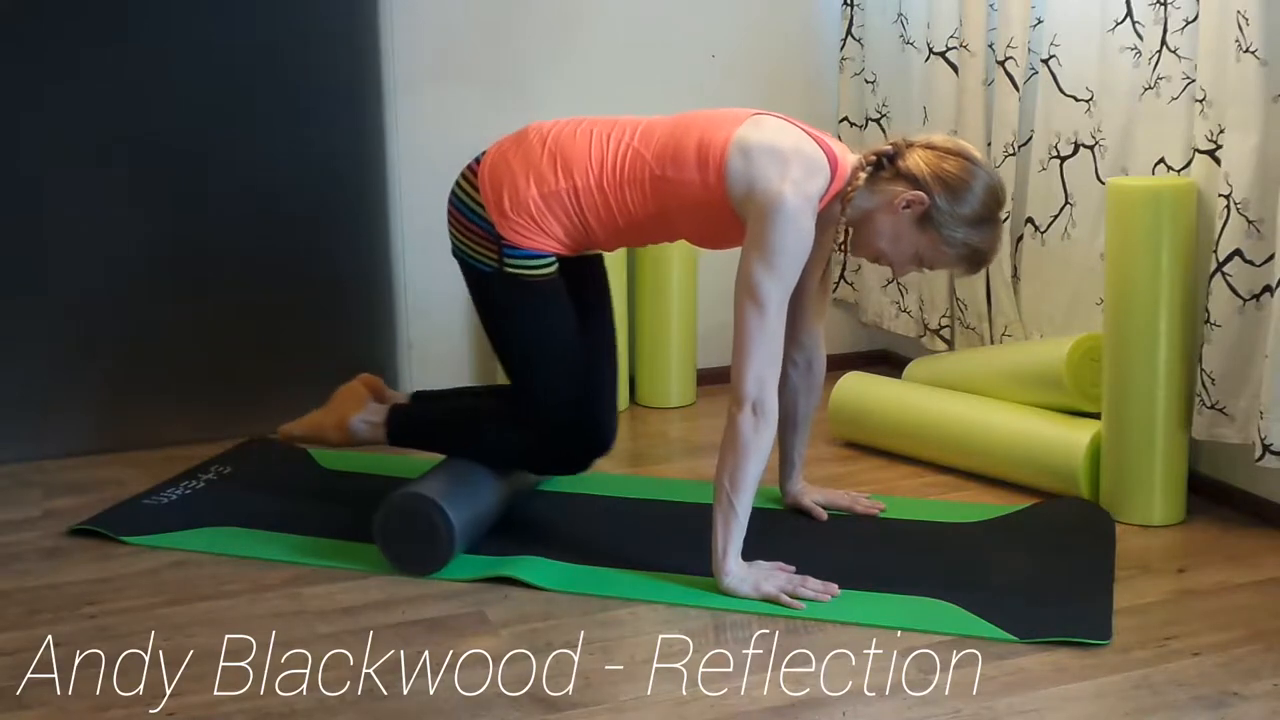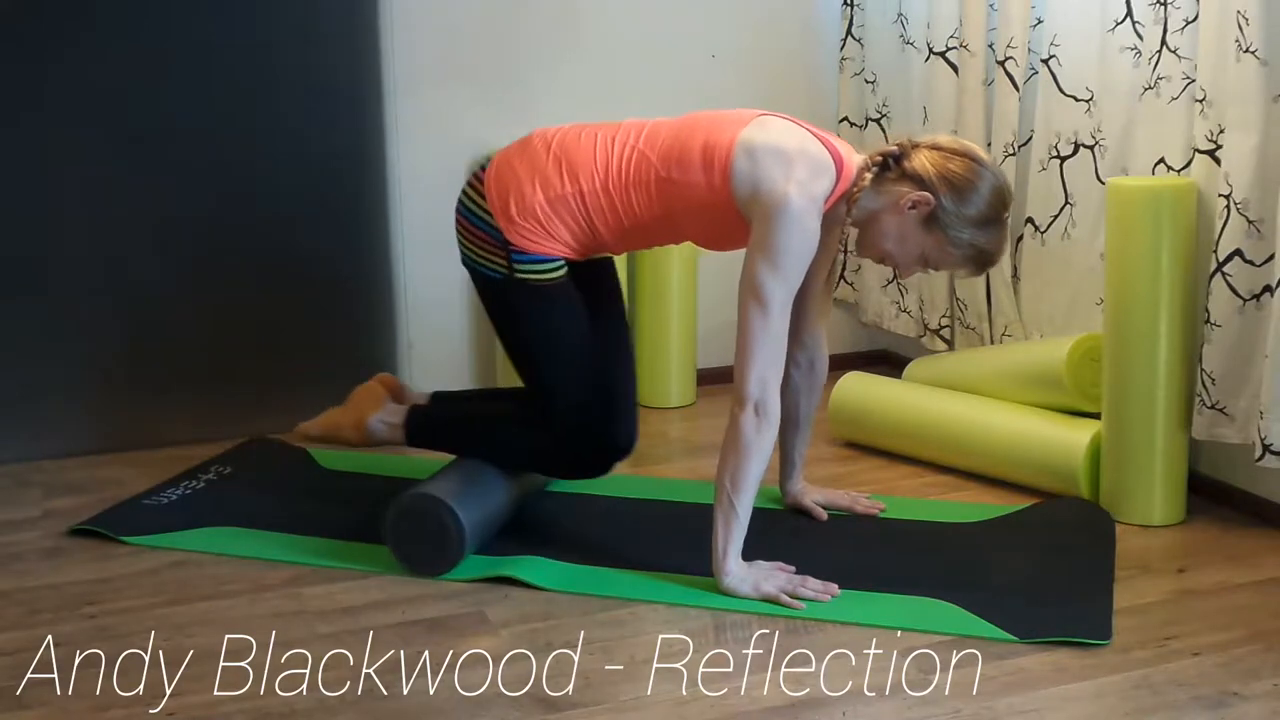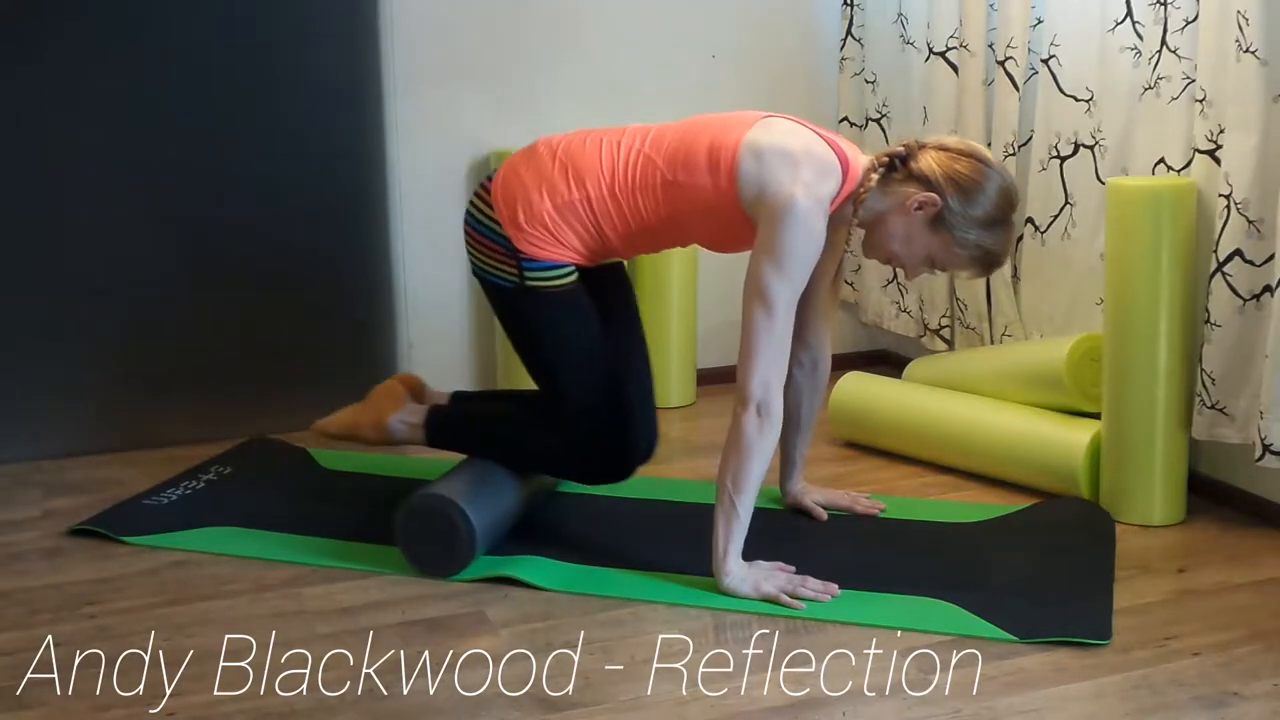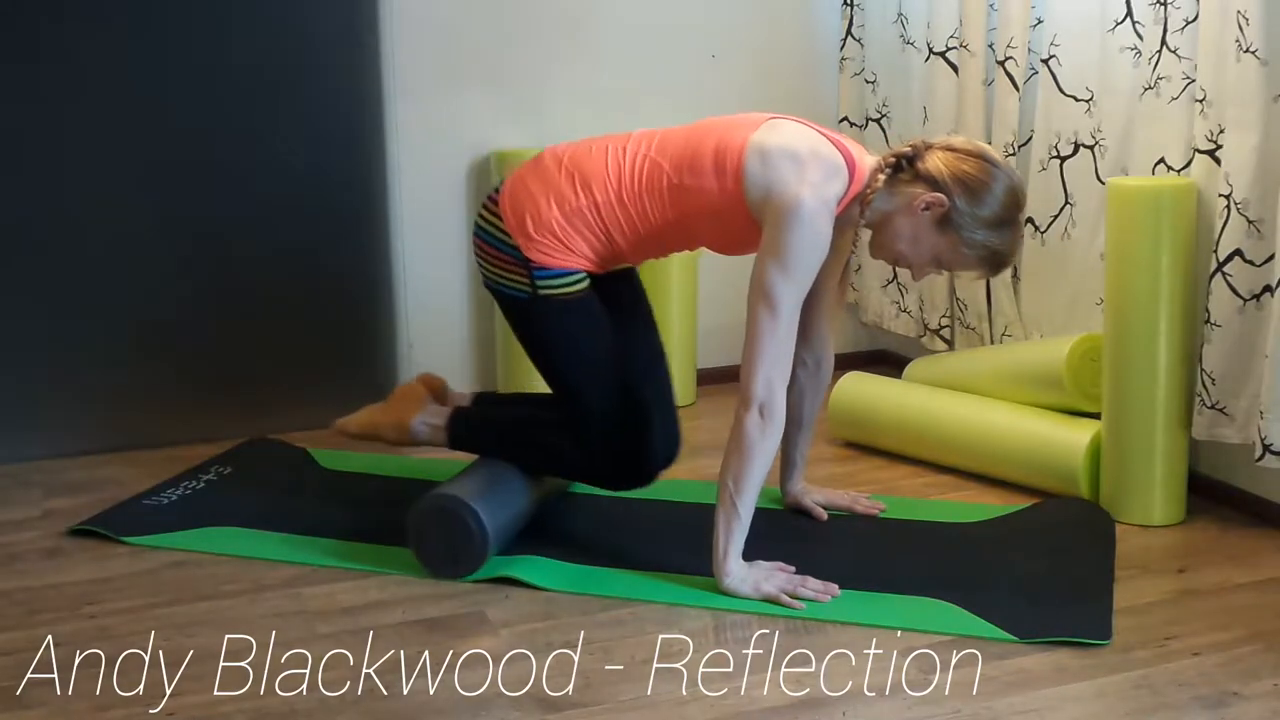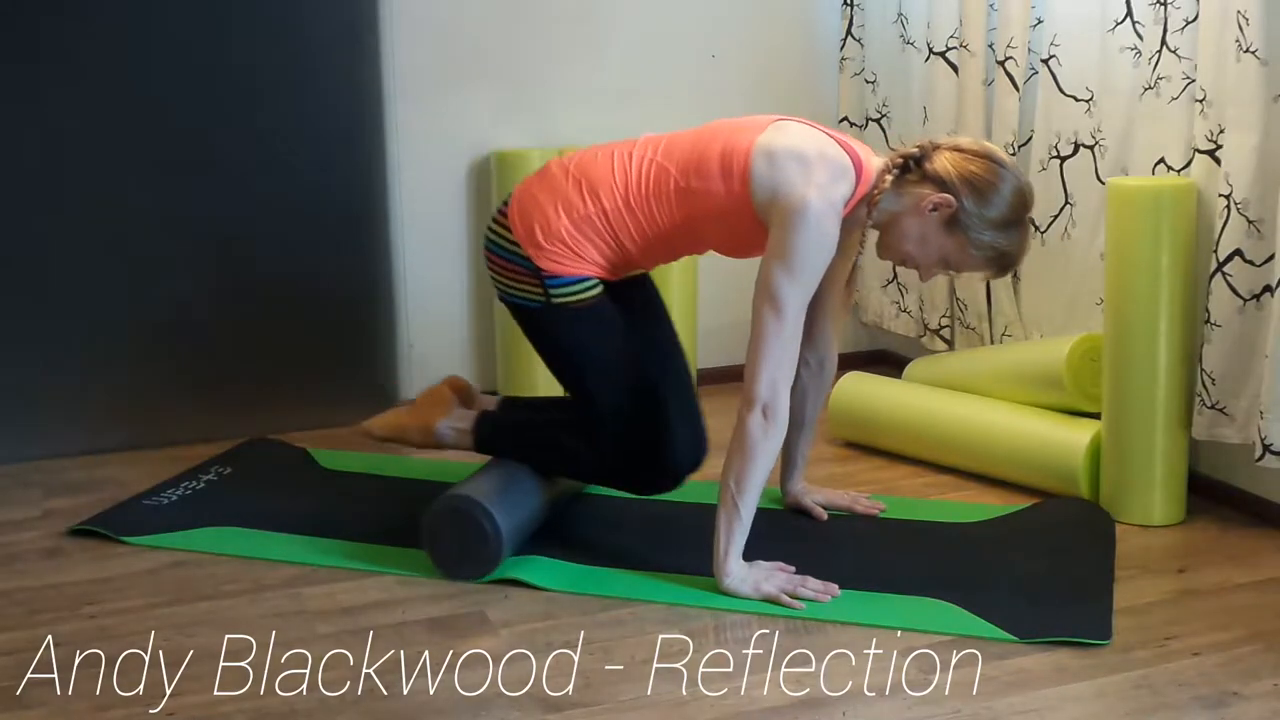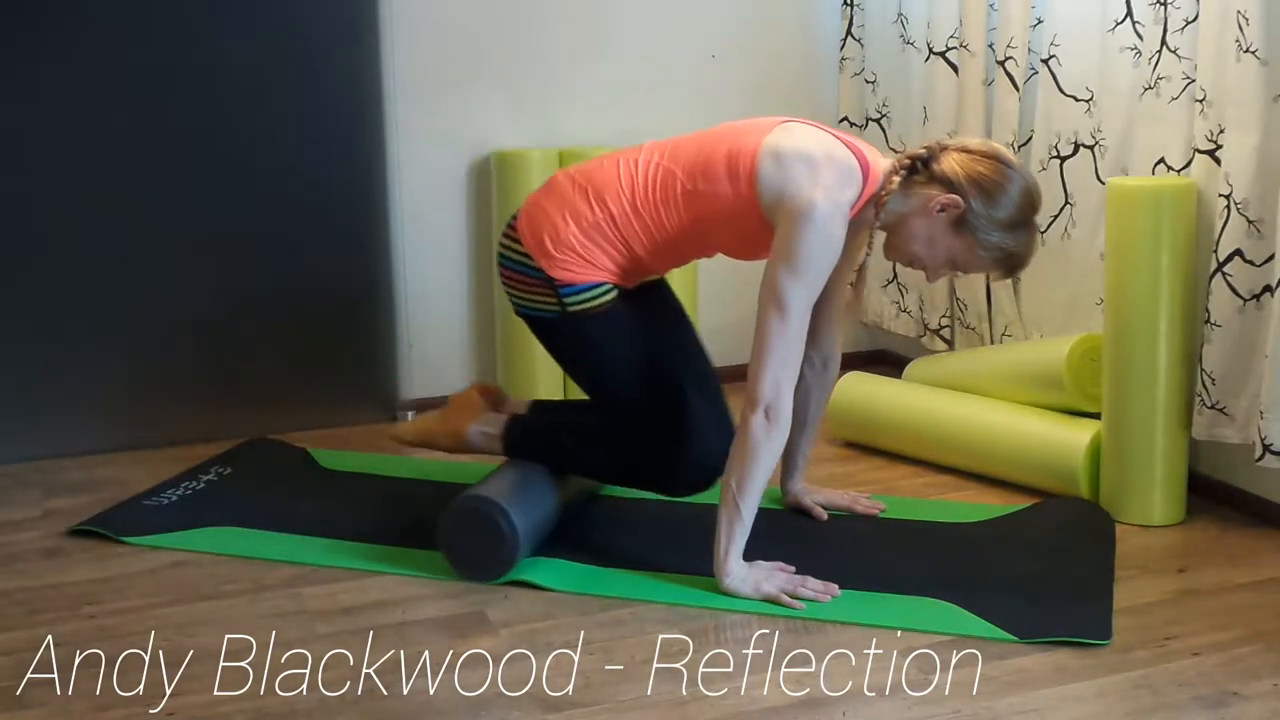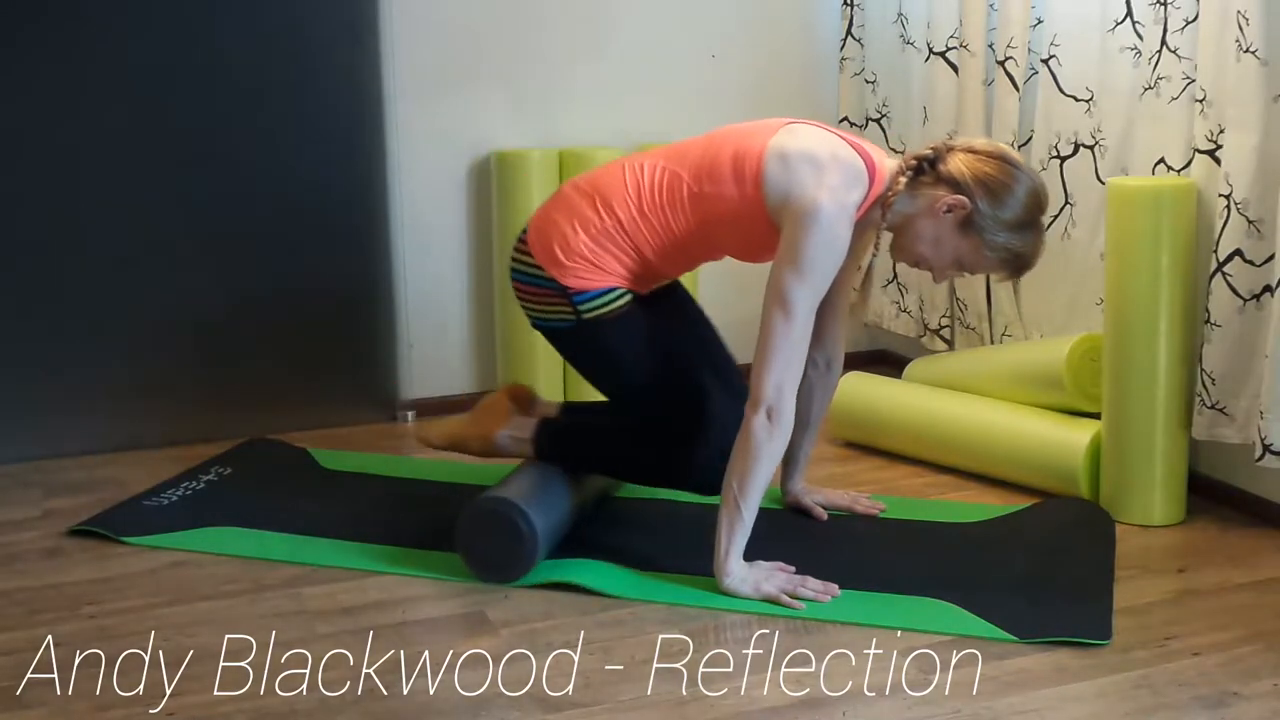
dt=0.1s
person 1, frame 1
left shoulder: (832, 187)
right shoulder: (792, 196)
left elbow: (804, 349)
right elbow: (753, 396)
left wrist: (793, 481)
right wrist: (728, 564)
left hip: (555, 210)
right hip: (507, 210)
left knee: (586, 428)
right knee: (566, 441)
left ankle: (391, 405)
right ankle: (369, 420)
person 1, frame 2
left shoulder: (838, 187)
right shoulder: (798, 197)
left elbow: (807, 350)
right elbow: (757, 396)
left wrist: (793, 480)
right wrist: (729, 563)
left hip: (564, 211)
right hip: (515, 215)
left knee: (607, 434)
right knee: (583, 444)
left ankle: (408, 404)
right ankle: (388, 420)
person 1, frame 3
left shoulder: (840, 189)
right shoulder: (803, 198)
left elbow: (809, 352)
right elbow: (756, 396)
left wrist: (793, 481)
right wrist: (729, 564)
left hip: (573, 224)
right hip: (526, 224)
left knee: (628, 438)
right knee: (606, 450)
left ankle: (432, 406)
right ankle: (409, 420)
person 1, frame 4
left shoulder: (850, 190)
right shoulder: (810, 200)
left elbow: (813, 353)
right elbow: (761, 397)
left wrist: (794, 481)
right wrist: (730, 563)
left hip: (582, 227)
right hip: (536, 233)
left knee: (650, 443)
right knee: (626, 456)
left ankle: (451, 406)
right ankle: (431, 421)
person 1, frame 5
left shoulder: (855, 187)
right shoulder: (817, 200)
left elbow: (817, 353)
right elbow: (764, 398)
left wrist: (794, 482)
right wrist: (729, 563)
left hip: (597, 242)
right hip: (549, 242)
left knee: (668, 441)
right knee: (661, 457)
left ankle: (482, 410)
right ankle: (459, 424)
person 1, frame 6
left shoulder: (865, 189)
right shoulder: (823, 202)
left elbow: (820, 355)
right elbow: (769, 398)
left wrist: (794, 481)
right wrist: (730, 564)
left hip: (611, 245)
right hip: (561, 251)
left knee: (698, 439)
right knee: (692, 456)
left ankle: (508, 412)
right ankle: (488, 428)
person 1, frame 7
left shoulder: (869, 190)
right shoulder: (830, 203)
left elbow: (824, 353)
right elbow: (772, 401)
left wrist: (792, 479)
right wrist: (731, 564)
left hip: (624, 257)
right hip: (573, 264)
left knee: (723, 421)
right knee: (713, 446)
left ankle: (542, 419)
right ankle: (521, 432)
